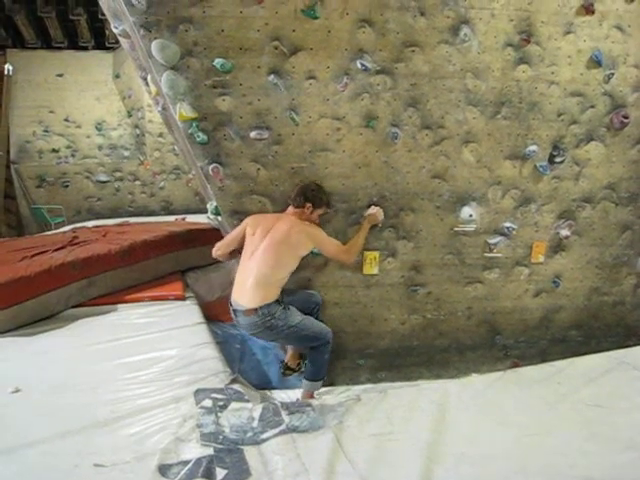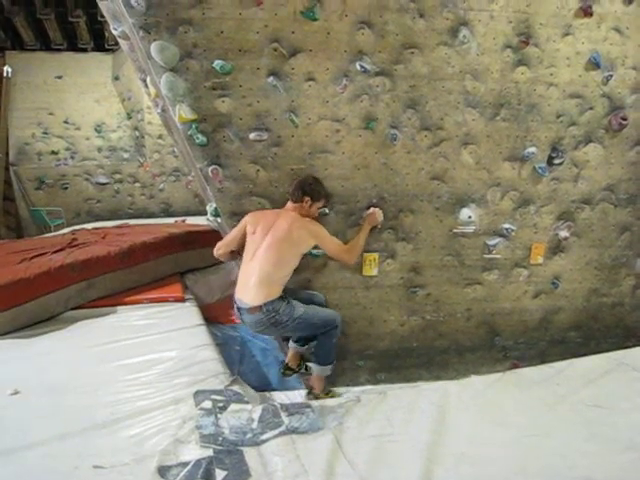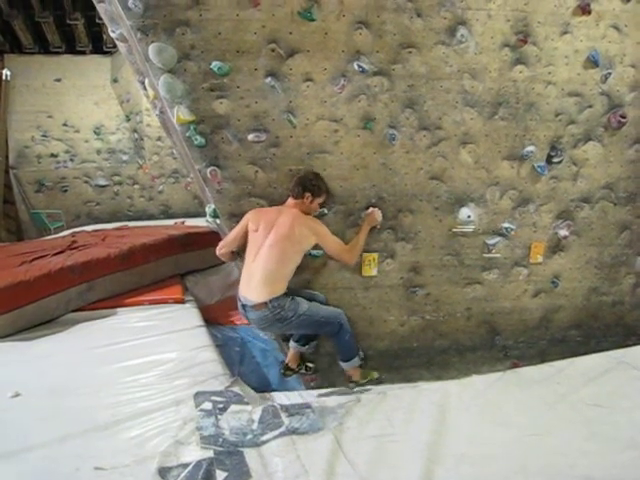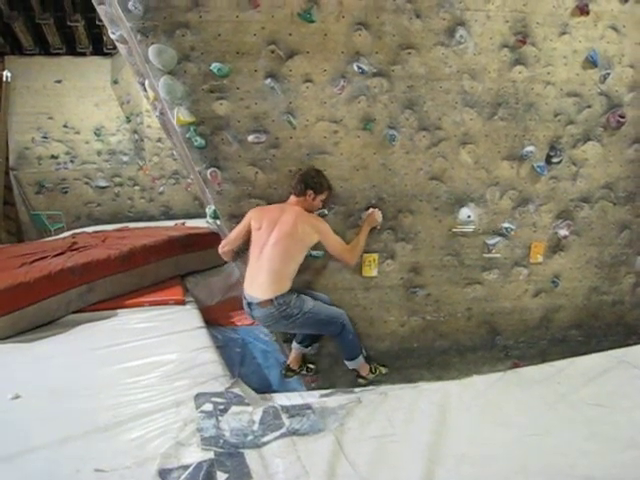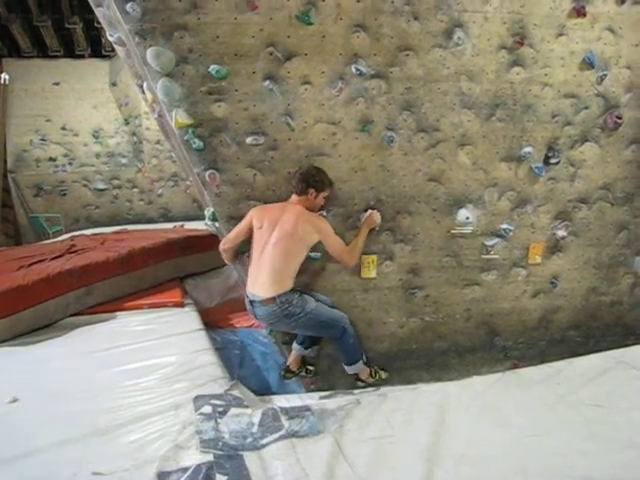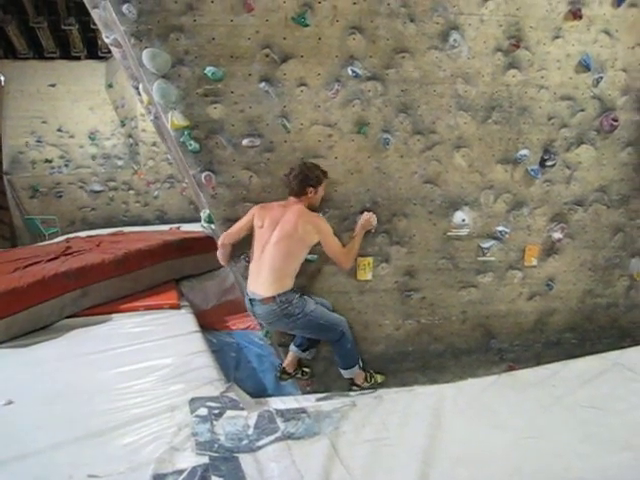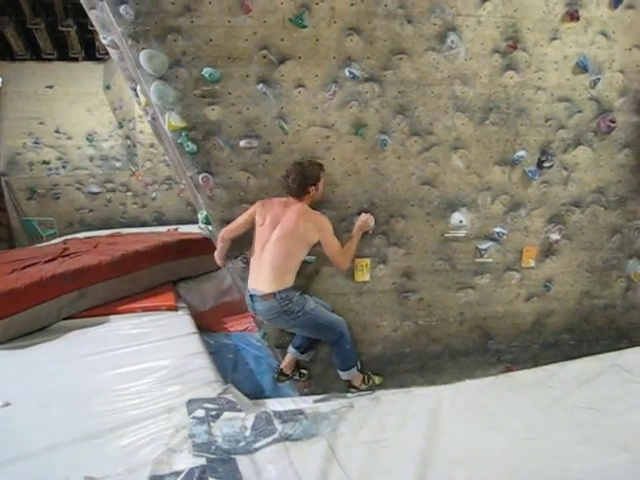
dt=0.2s
person 1, frame 1
left shoulder: (255, 220)
right shoulder: (307, 231)
left elbow: (218, 252)
right elbow: (348, 256)
right wrist: (367, 223)
left hip: (237, 309)
right hip: (259, 317)
left knee: (313, 301)
right knee: (323, 337)
left ankle: (291, 360)
right ankle: (307, 399)
person 1, frame 2
left shoulder: (254, 217)
right shoulder: (308, 228)
left elbow: (220, 251)
right elbow: (349, 256)
right wrist: (368, 224)
left hip: (241, 307)
right hip: (264, 314)
left knee: (316, 302)
right knee: (332, 321)
left ankle: (292, 361)
right ankle: (317, 387)
person 1, frame 3
left shoulder: (256, 215)
right shoulder: (310, 226)
left elbow: (222, 251)
right elbow: (349, 257)
left wrist: (238, 257)
right wrist: (367, 225)
left hip: (245, 305)
right hip: (269, 311)
left knee: (317, 303)
right knee: (337, 320)
left ankle: (292, 361)
right ankle: (355, 372)
person 1, frame 4
left shoulder: (257, 213)
right shoulder: (313, 223)
left elbow: (224, 249)
right elbow: (350, 257)
right wrist: (367, 225)
left hip: (250, 304)
right hip: (274, 308)
left knee: (322, 304)
right knee: (339, 320)
left ankle: (294, 362)
right ankle: (363, 370)
person 1, frame 5
left shoulder: (259, 211)
right shoulder: (314, 222)
left elbow: (225, 246)
right elbow: (349, 259)
left wrist: (231, 261)
right wrist: (366, 227)
left hip: (252, 303)
right hip: (276, 307)
left knee: (323, 307)
right knee: (340, 324)
left ankle: (294, 363)
right ankle: (363, 373)
person 1, frame 6
left shoulder: (261, 210)
right shoulder: (314, 222)
left elbow: (224, 241)
right elbow: (345, 262)
left wrist: (224, 260)
right wrist: (361, 230)
left hip: (252, 301)
right hip: (276, 306)
left knee: (322, 311)
right knee: (339, 327)
left ankle: (290, 365)
right ankle: (358, 377)
person 1, frame 7
left shoulder: (264, 206)
right shoulder: (316, 221)
left elbow: (224, 236)
right elbow: (342, 262)
left wrist: (220, 258)
right wrist: (358, 231)
left hip: (253, 298)
right hip: (277, 302)
left knee: (321, 313)
right knee: (338, 329)
left ankle: (288, 366)
right ankle: (356, 379)
